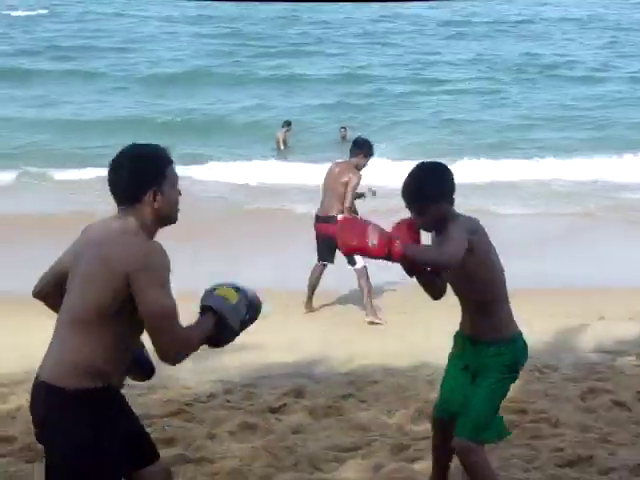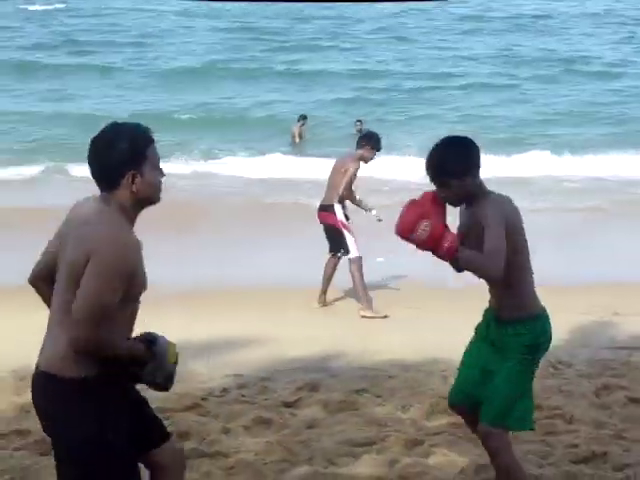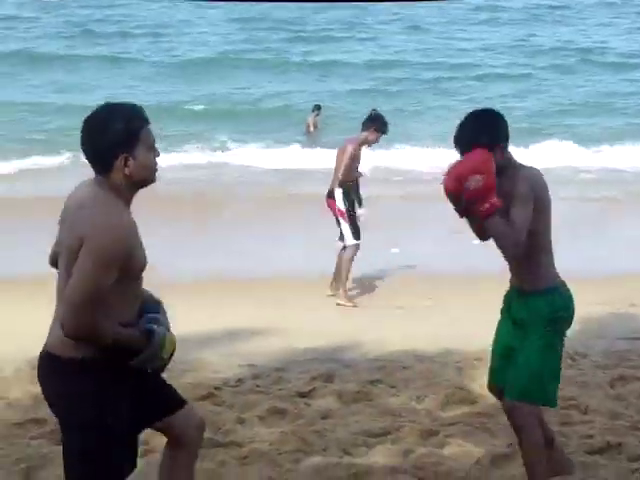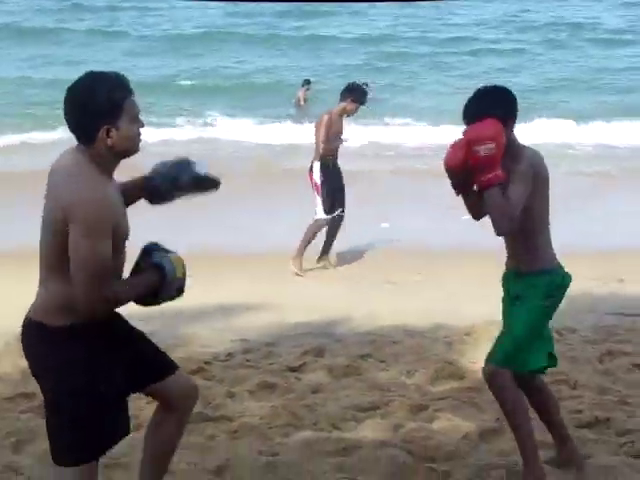
dt=0.1s
person 1, frame 1
left shoulder: (98, 232)
right shoulder: (144, 253)
left elbow: (44, 290)
right elbow: (172, 348)
right wrist: (213, 320)
left hip: (83, 392)
right hip: (77, 403)
person 1, frame 2
left shoulder: (85, 212)
right shoulder: (115, 241)
left elbow: (38, 277)
right elbow: (83, 338)
right wrist: (139, 353)
left hip: (97, 379)
right hip: (77, 390)
person 1, frame 3
left shoulder: (88, 195)
right shoulder: (110, 227)
left elbow: (58, 259)
right elbow: (74, 324)
left wrist: (129, 297)
right wrist: (137, 342)
left hip: (107, 359)
right hip: (81, 373)
left knee: (188, 430)
person 1, frame 4
left shoulder: (74, 163)
right shoulder: (90, 195)
right elbow: (90, 299)
left wrist: (148, 184)
right wrist: (152, 279)
left hip: (84, 329)
right hip: (64, 340)
left knee: (181, 393)
person 2, frame 1
left shoulder: (462, 229)
right shoulder: (443, 233)
left elbow: (445, 259)
right elbow: (435, 291)
left wrist: (386, 245)
right wrist: (411, 262)
left hip: (501, 350)
right hip: (468, 343)
left knee: (465, 443)
right knee: (443, 421)
person 2, frame 2
left shoulder: (494, 209)
right shoulder: (470, 210)
left elbow: (492, 268)
right elbow: (462, 264)
left wrist: (444, 242)
right wrist: (442, 240)
left hip: (524, 329)
right hip: (495, 322)
left knee: (491, 429)
right knee: (462, 402)
person 2, frame 3
left shoulder: (526, 181)
right shoulder: (498, 181)
left elbow: (512, 246)
right elbow: (484, 231)
left wrist: (485, 198)
right wrist: (464, 203)
left hip: (544, 300)
right hip: (520, 297)
left knee: (519, 401)
right knee: (503, 388)
person 2, frame 4
left shoulder: (526, 161)
right shoulder: (501, 162)
left elbow: (505, 223)
right elbow: (478, 212)
left wrist: (489, 171)
right wrist: (462, 181)
left hip: (540, 281)
right hip: (519, 279)
left knee: (496, 373)
right knee: (524, 375)
person 3, frame 1
left shoulder: (333, 167)
right shoulder: (354, 174)
right elbow: (348, 205)
left wrist: (359, 195)
right wrist: (357, 216)
left hip: (320, 220)
right hip: (335, 222)
left knee: (322, 262)
right knee: (360, 267)
left ankle: (308, 303)
right ankle: (370, 313)
person 3, frame 2
left shoulder: (344, 160)
right shoulder: (354, 164)
right elbow: (342, 192)
left wrist: (369, 209)
right wrist: (363, 205)
left hip: (325, 210)
right hip: (334, 210)
left knee: (335, 254)
right knee: (355, 257)
left ankle: (322, 297)
right ankle: (366, 306)
person 3, frame 3
left shoulder: (353, 145)
right shoulder: (352, 146)
right elbow: (341, 176)
left wrist: (358, 203)
right wrist: (356, 176)
left hip: (347, 196)
right hip: (339, 196)
left knee: (349, 243)
right knee: (352, 244)
left ankle: (336, 285)
right ankle: (342, 295)
person 3, frame 4
left shoulder: (339, 118)
right shoulder: (327, 118)
right elbow: (321, 149)
right wrist: (337, 143)
left hip: (332, 168)
right hip: (321, 169)
left knee: (338, 215)
right knee: (323, 219)
left ankle: (324, 256)
right ankle: (297, 258)
